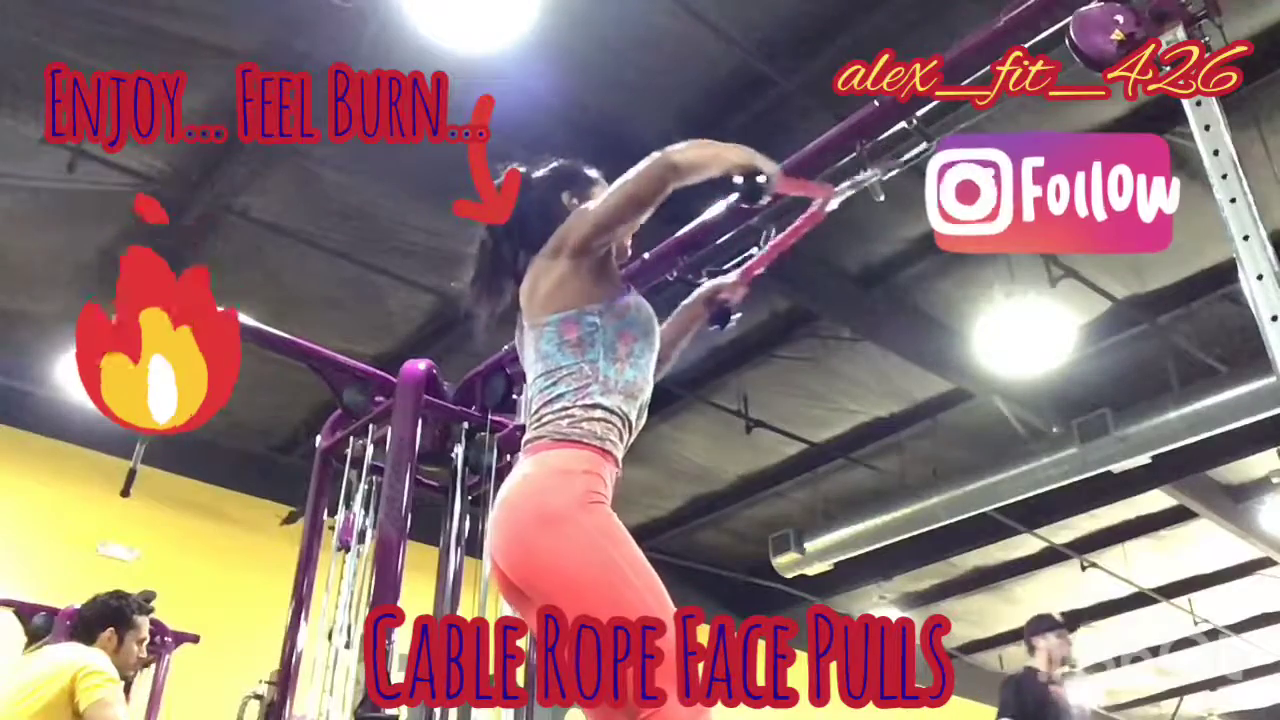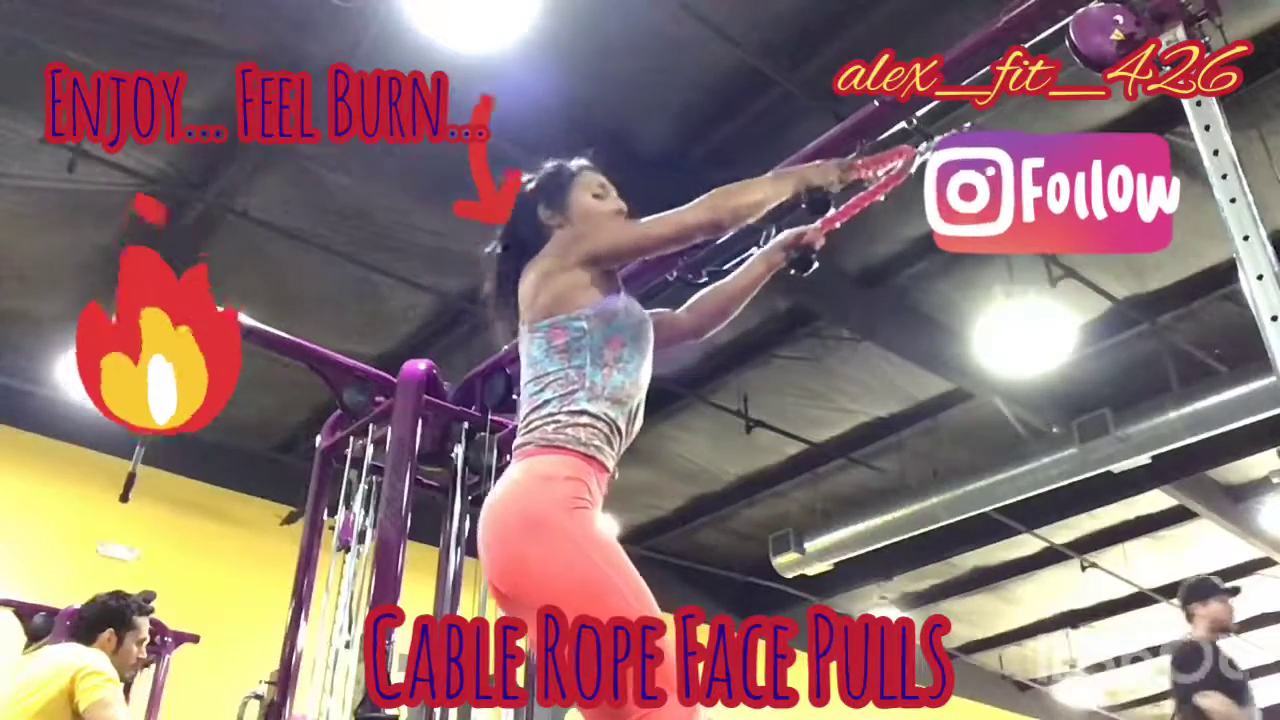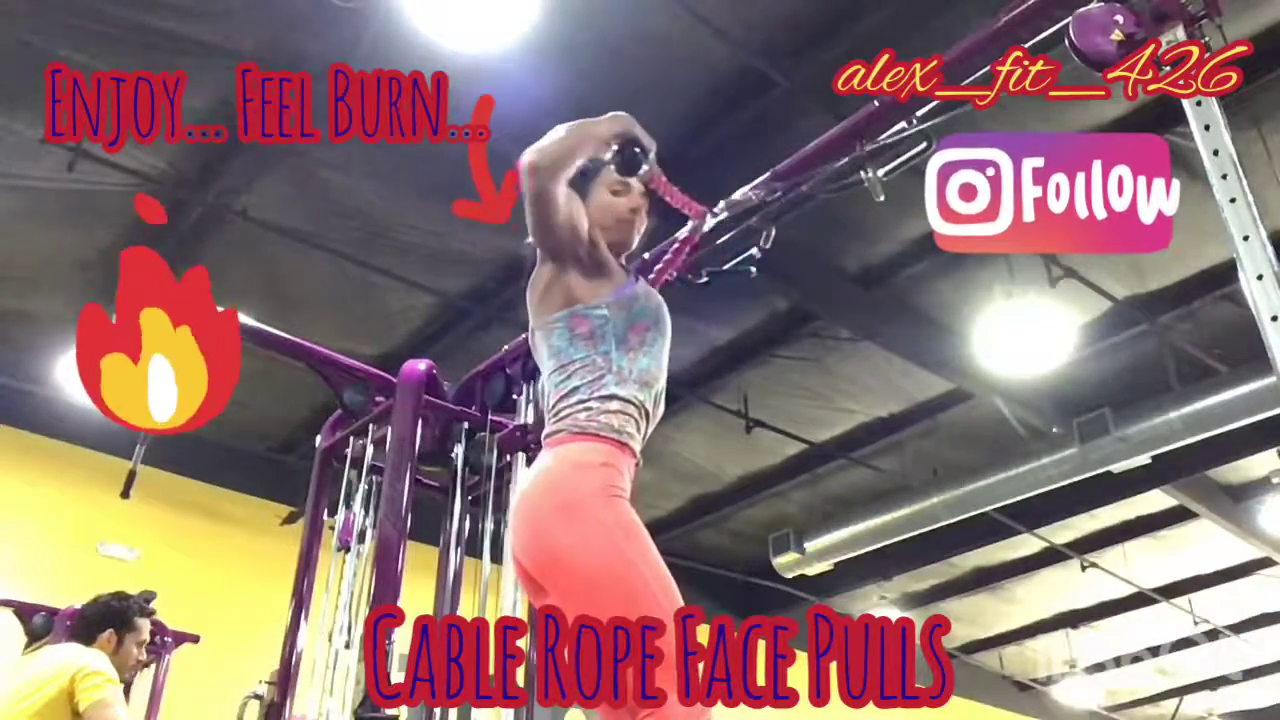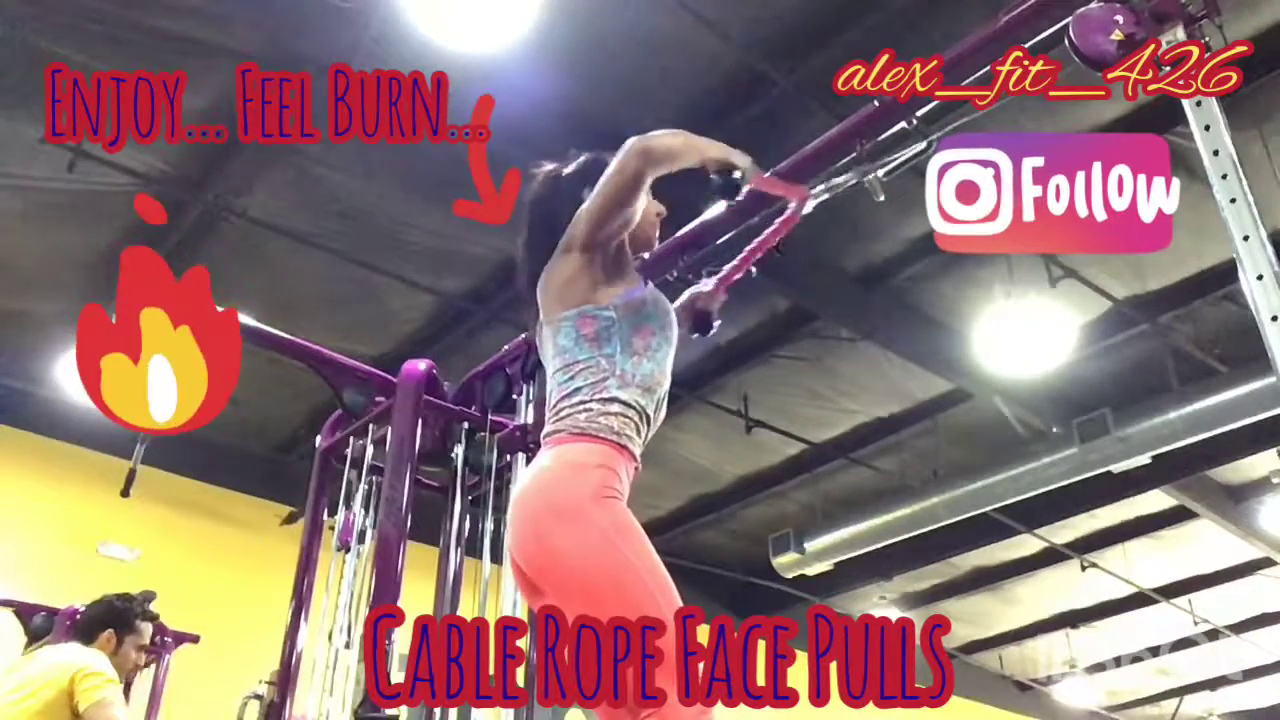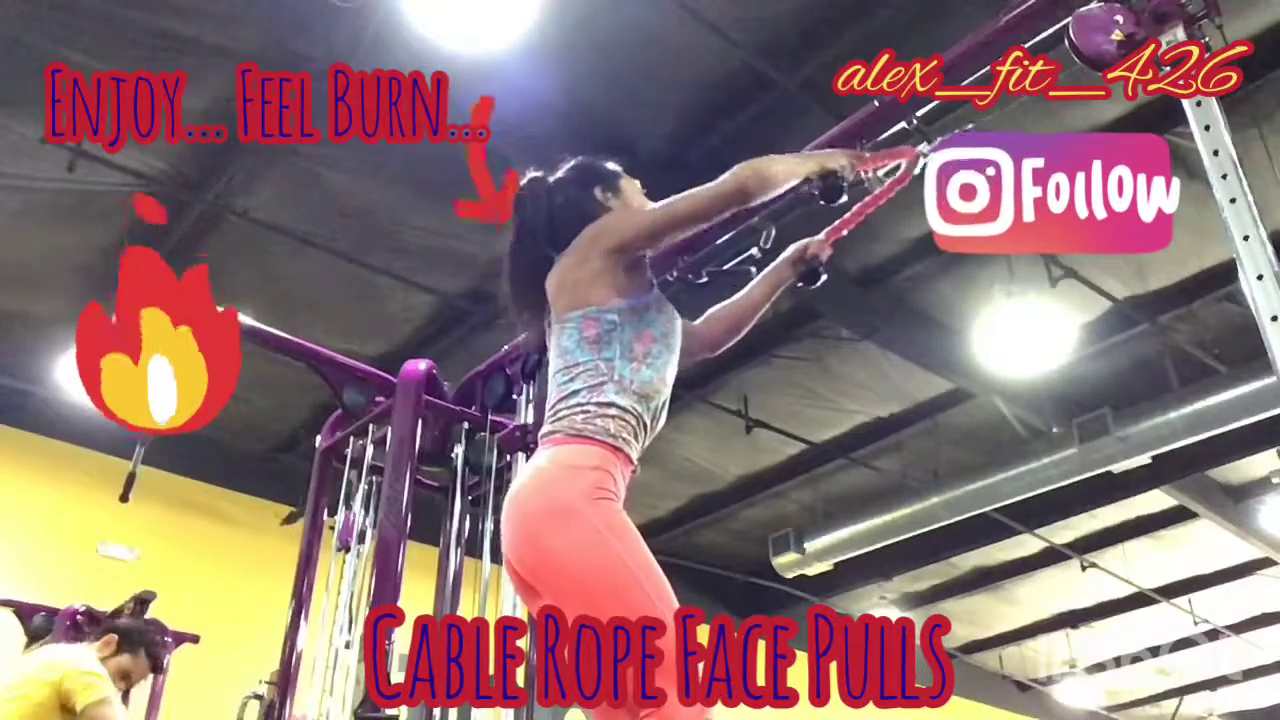
dt=0.7s
person 1, frame 1
left shoulder: (552, 295)
right shoulder: (570, 251)
left elbow: (631, 370)
right elbow: (668, 165)
left wrist: (699, 305)
right wrist: (744, 158)
left hip: (535, 509)
right hip: (557, 498)
person 1, frame 2
left shoulder: (597, 305)
right shoulder: (565, 254)
left elbow: (689, 321)
right elbow: (711, 215)
left wrist: (779, 251)
right wrist: (802, 177)
left hip: (535, 512)
right hip: (544, 504)
person 1, frame 3
left shoulder: (595, 296)
right shoulder: (570, 255)
right elbow: (539, 166)
right wrist: (612, 128)
left hip: (560, 502)
right hip: (576, 490)
person 1, frame 4
left shoulder: (591, 287)
right shoulder: (587, 249)
left elbow: (631, 364)
right elbow: (642, 153)
left wrist: (684, 311)
right wrist: (723, 155)
left hip: (557, 501)
right hip: (575, 491)
person 1, frame 5
left shoulder: (619, 300)
right shoulder: (601, 243)
left elbow: (707, 336)
right elbow: (740, 184)
left wrist: (788, 267)
right wrist: (821, 160)
left hip: (554, 504)
right hip: (568, 494)
